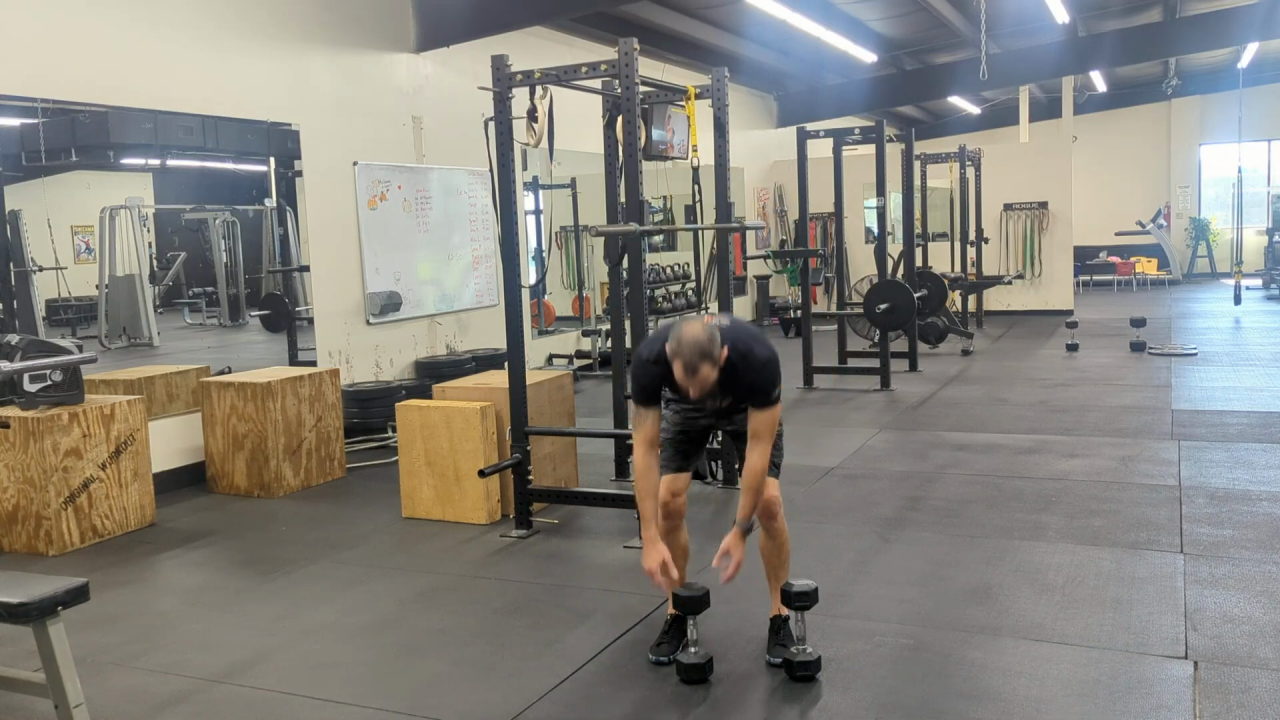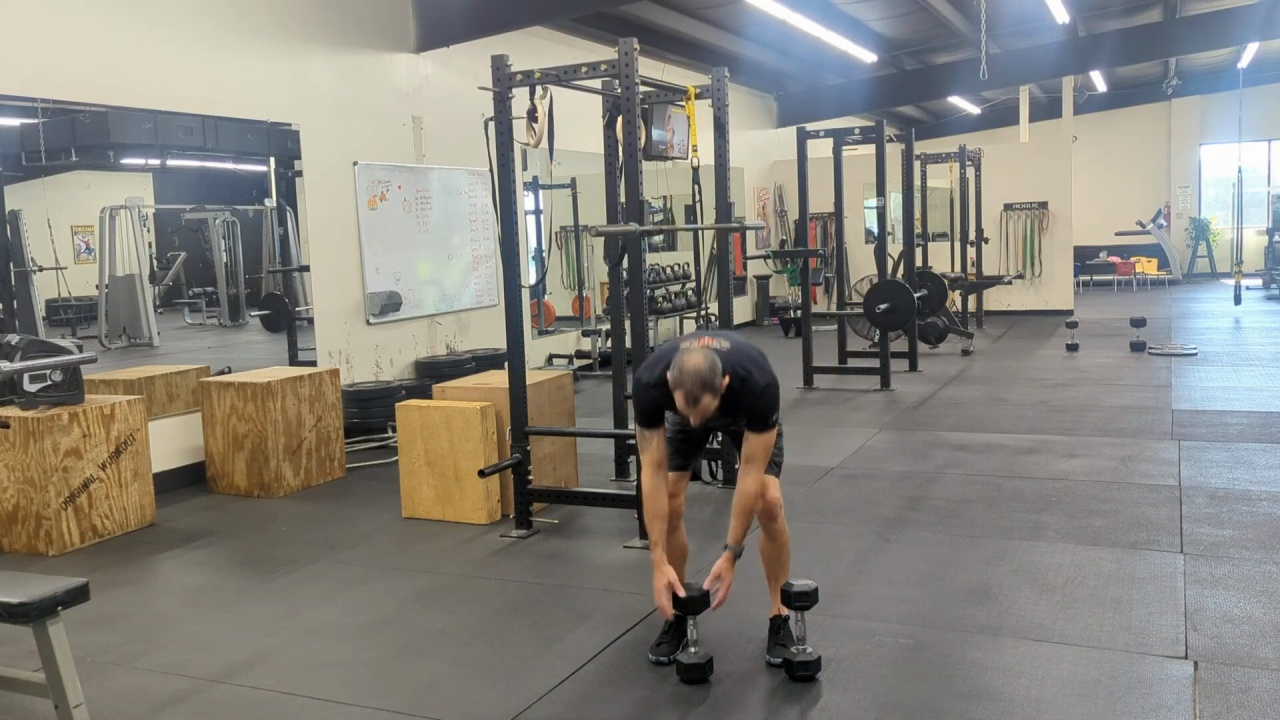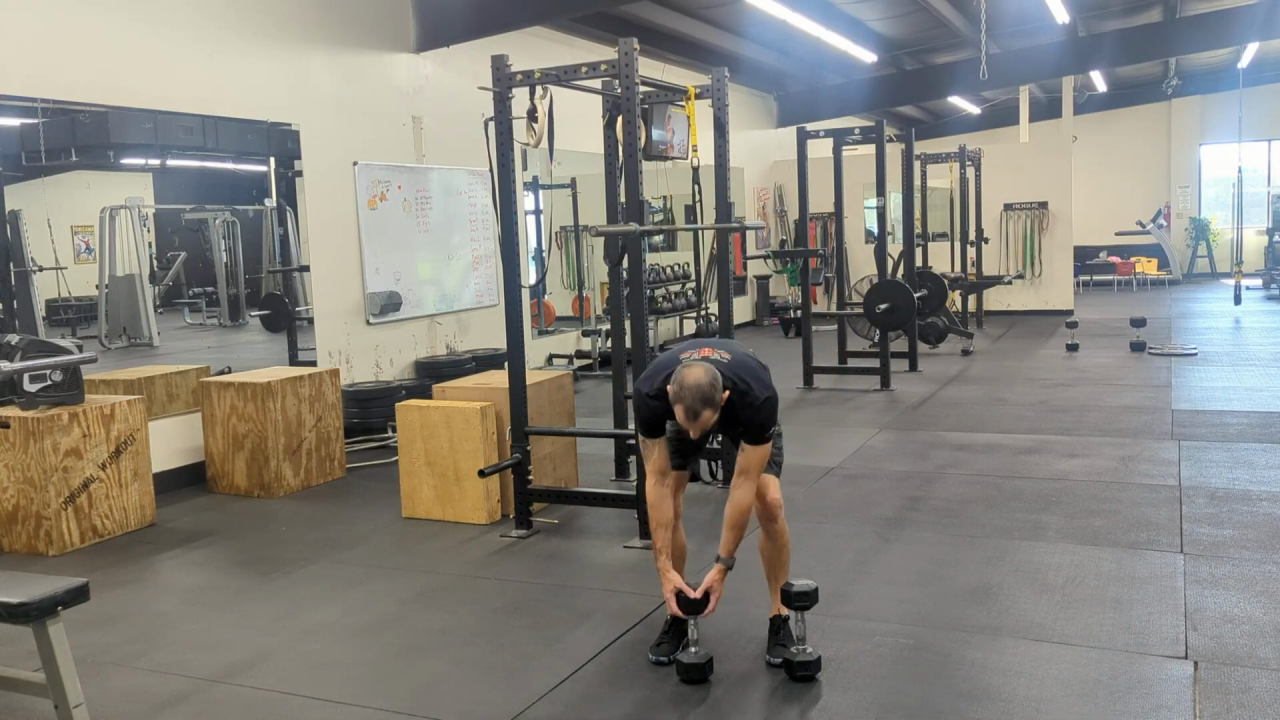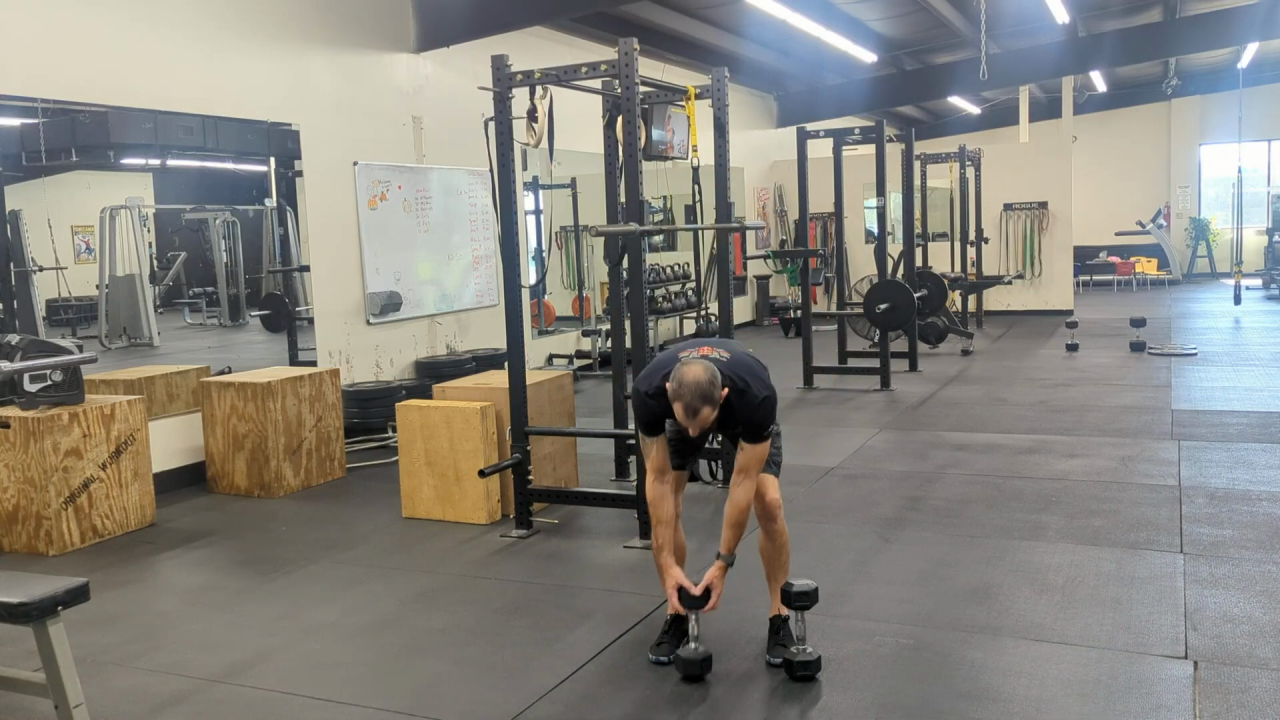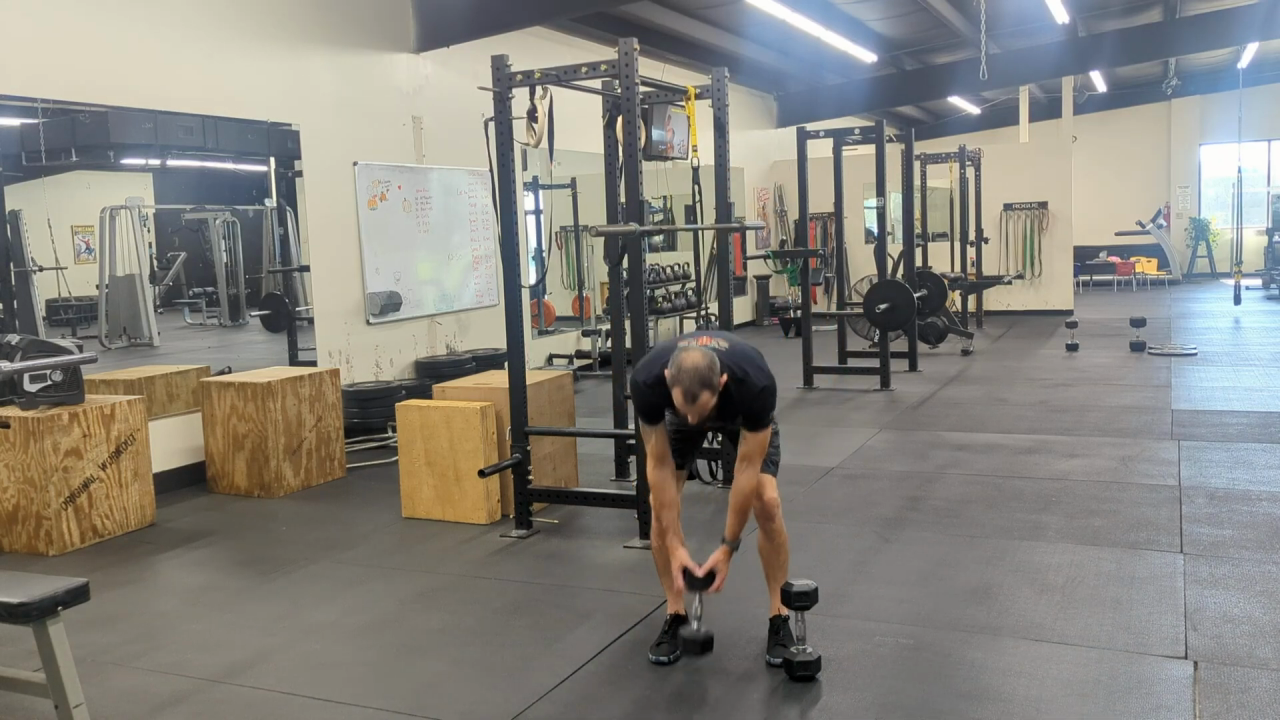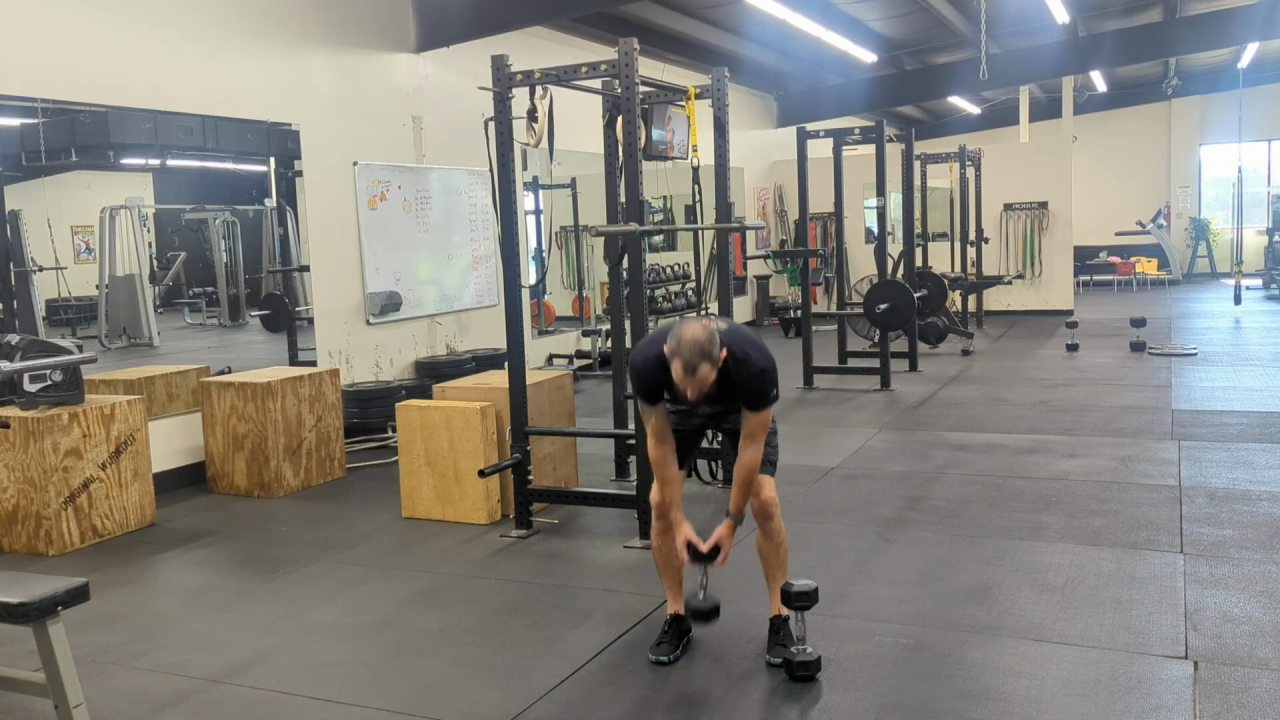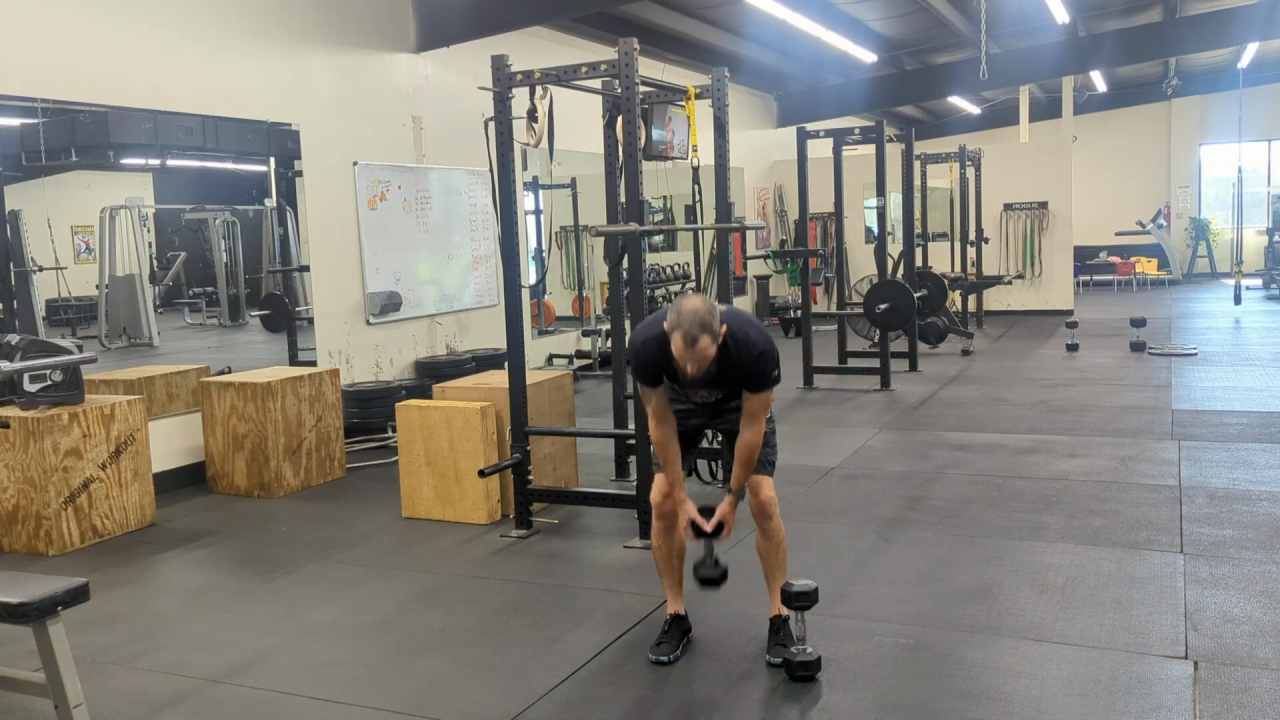
dt=0.1s
person 1, frame 1
left shoulder: (758, 358)
right shoulder: (649, 360)
left elbow: (759, 447)
right elbow: (645, 450)
left wrist: (740, 530)
right wrist: (651, 540)
left hip: (747, 406)
right hip: (682, 411)
left knee: (769, 501)
right knee: (669, 498)
left ankle: (779, 616)
right ankle: (677, 615)
person 1, frame 2
left shoulder: (758, 383)
right shoulder: (650, 381)
left elbow: (751, 475)
right elbow: (652, 472)
left wrist: (731, 555)
right wrist: (659, 561)
left hip: (746, 413)
right hip: (684, 405)
left knee: (769, 502)
right knee: (670, 499)
left ankle: (779, 616)
right ankle: (677, 616)
person 1, frame 3
left shoulder: (757, 395)
right shoulder: (650, 392)
left elbow: (743, 485)
right elbow: (658, 482)
left wrist: (722, 567)
right wrist: (665, 570)
left hip: (745, 417)
right hip: (682, 409)
left knee: (769, 502)
right knee: (667, 503)
left ankle: (779, 617)
right ankle: (677, 617)
person 1, frame 4
left shoulder: (756, 394)
right shoulder: (649, 390)
left elbow: (743, 482)
right elbow: (658, 478)
left wrist: (722, 563)
right wrist: (668, 565)
left hip: (744, 417)
right hip: (681, 408)
left knee: (768, 502)
right knee: (665, 503)
left ankle: (779, 617)
right ankle: (676, 617)
person 1, frame 5
left shoulder: (755, 380)
right shoulder: (647, 378)
left elbow: (748, 467)
right elbow: (658, 464)
left wrist: (726, 548)
right wrist: (674, 545)
left hip: (744, 412)
right hip: (676, 408)
left knee: (766, 502)
right knee: (661, 504)
left ankle: (779, 617)
right ankle: (675, 616)
person 1, frame 6
left shoulder: (755, 363)
right shoulder: (646, 360)
left elbow: (752, 444)
right elbow: (660, 442)
left wrist: (731, 522)
right wrist: (678, 520)
left hip: (742, 405)
right hip: (675, 407)
left knee: (764, 501)
right knee: (661, 501)
left ankle: (779, 616)
right ankle: (676, 616)
person 1, frame 7
left shoulder: (755, 345)
right shoulder: (644, 343)
left elbow: (752, 424)
right elbow: (661, 421)
left wrist: (733, 498)
right wrist: (680, 498)
left hip: (740, 401)
right hip: (679, 403)
left knee: (763, 501)
right knee: (661, 502)
left ankle: (779, 617)
right ankle: (676, 617)
